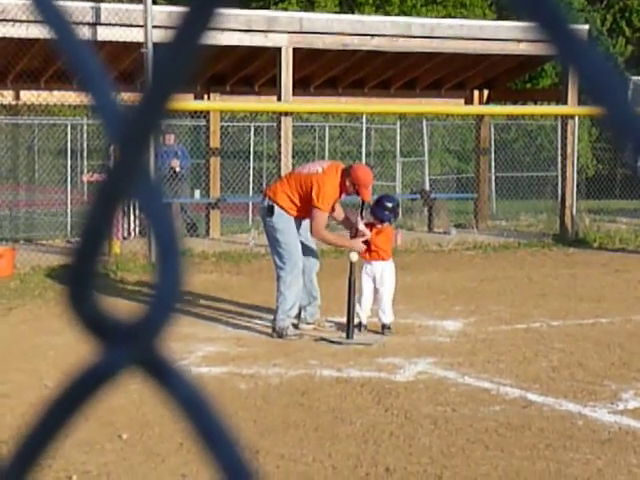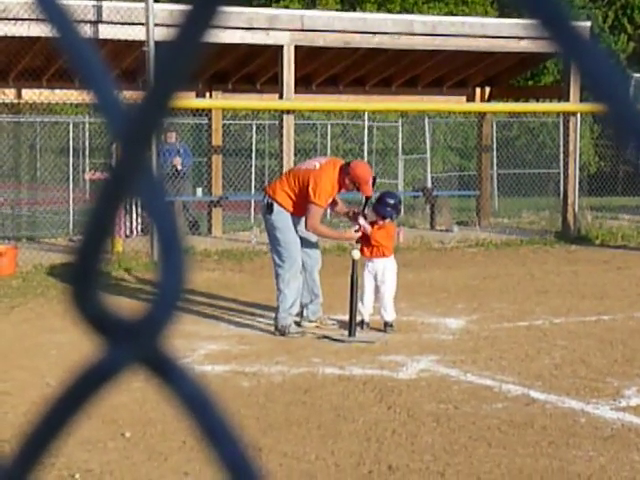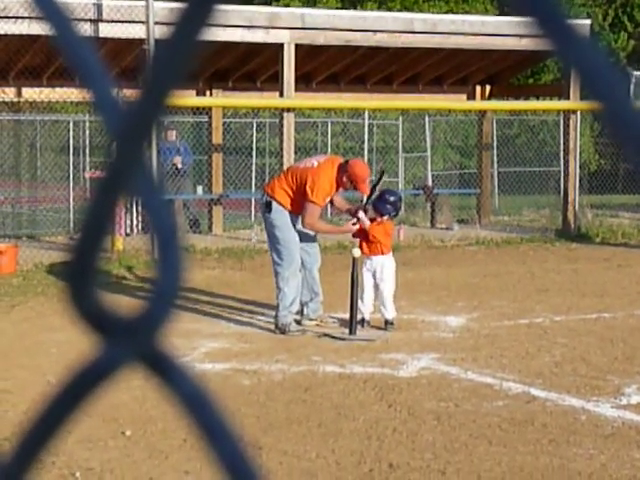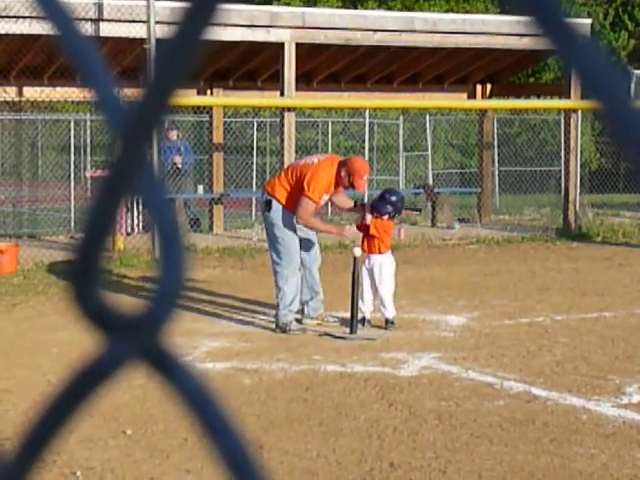
dt=0.4s
person 1, frame 1
left shoulder: (341, 172)
right shoulder: (326, 184)
left elbow: (332, 204)
right elbow: (317, 231)
left wrist: (352, 225)
right wrist: (349, 244)
left hip: (296, 210)
right hip: (277, 208)
left knee: (309, 263)
right knee: (292, 265)
left ankle: (308, 317)
right ankle: (281, 324)
person 1, frame 2
left shoulder: (341, 169)
right shoulder: (324, 180)
left elbow: (331, 197)
right elbow: (312, 225)
left wrist: (348, 213)
right wrist: (344, 236)
left hip: (299, 208)
right hip: (279, 206)
left knee: (311, 261)
right knee: (291, 264)
left ankle: (311, 314)
right ankle: (284, 322)
person 1, frame 3
left shoulder: (340, 167)
right shoulder: (321, 179)
left elbow: (333, 194)
right elbow: (309, 222)
left wrist: (350, 209)
right wrist: (342, 229)
left hip: (299, 207)
right hip: (278, 205)
left knee: (311, 260)
right knee: (290, 262)
left ankle: (311, 312)
right ankle: (284, 321)
person 1, frame 4
left shoulder: (340, 168)
right shoulder: (320, 175)
left elbow: (336, 195)
right elbow: (303, 217)
left wrist: (359, 208)
right wrist: (337, 230)
left hip: (299, 205)
right hip: (277, 204)
left knee: (311, 259)
right knee: (289, 261)
left ankle: (312, 311)
right ankle: (285, 320)
person 2, frame 1
left shoulder: (388, 231)
right shoulder: (368, 227)
left elbow: (375, 243)
left hip: (384, 267)
right hip: (368, 266)
left knee: (384, 296)
right knee: (365, 295)
left ankle: (386, 323)
right ankle: (362, 321)
person 2, frame 2
left shoulder: (389, 228)
right shoulder: (370, 225)
left elbow: (375, 236)
right elbow: (359, 239)
left wrist: (364, 225)
right wrist: (360, 226)
left hip: (386, 264)
right hip: (370, 263)
left knee: (386, 294)
right knee: (367, 293)
left ankle: (388, 321)
right ankle: (364, 319)
person 2, frame 3
left shoulder: (387, 225)
right shoulder: (370, 221)
left elbow: (372, 230)
right elbow: (356, 232)
left wrist: (363, 217)
right wrist: (359, 219)
left hip: (384, 262)
right hip: (369, 261)
left knee: (386, 291)
right knee: (367, 291)
left ankle: (389, 318)
right ankle: (365, 317)
person 2, frame 4
left shoulder: (387, 224)
right shoulder: (375, 220)
left elbow: (369, 221)
right elbow: (360, 225)
left wrist: (368, 212)
right wrist: (366, 212)
left hip: (383, 261)
right hip: (369, 259)
left knee: (384, 291)
right knee: (366, 290)
left ankle: (389, 318)
right ankle: (365, 316)
